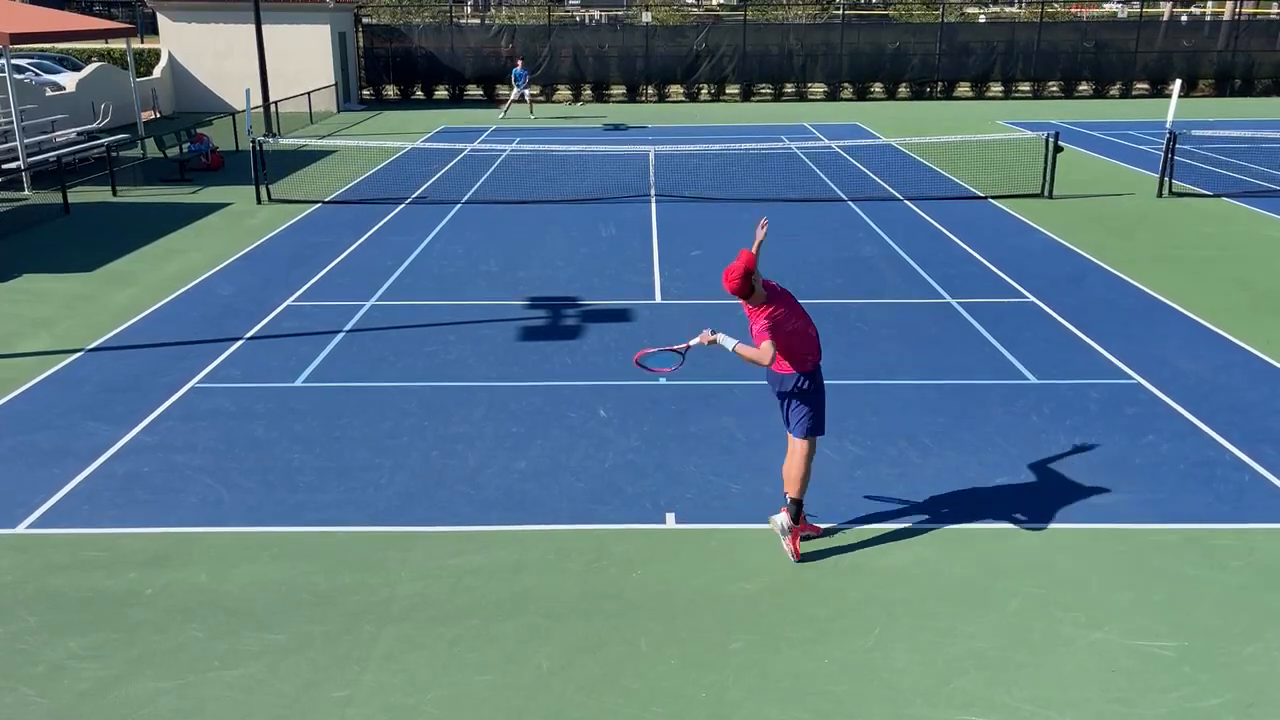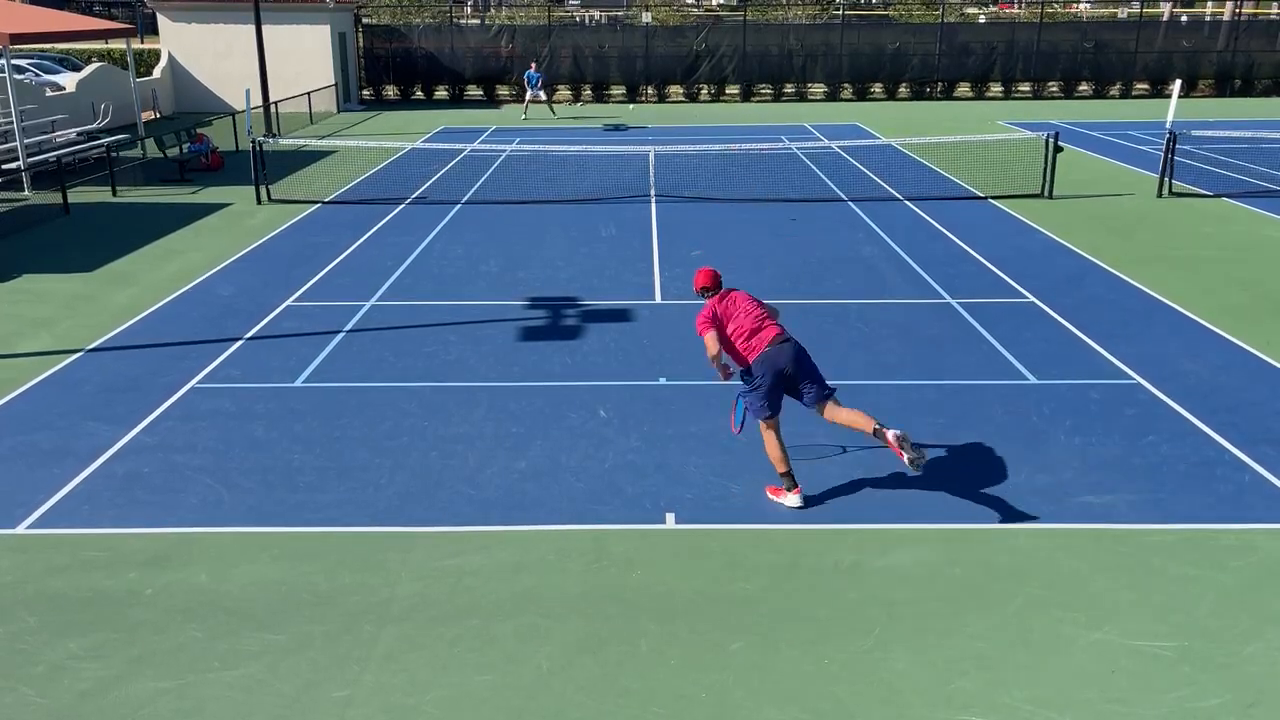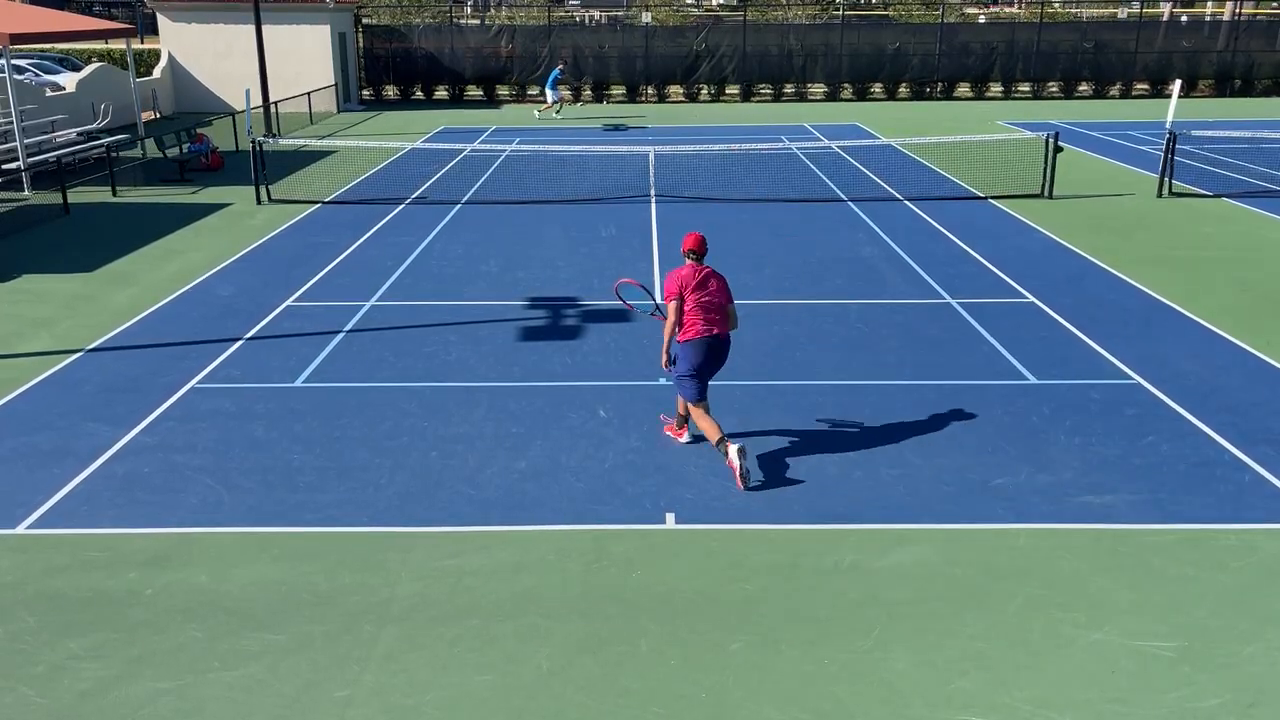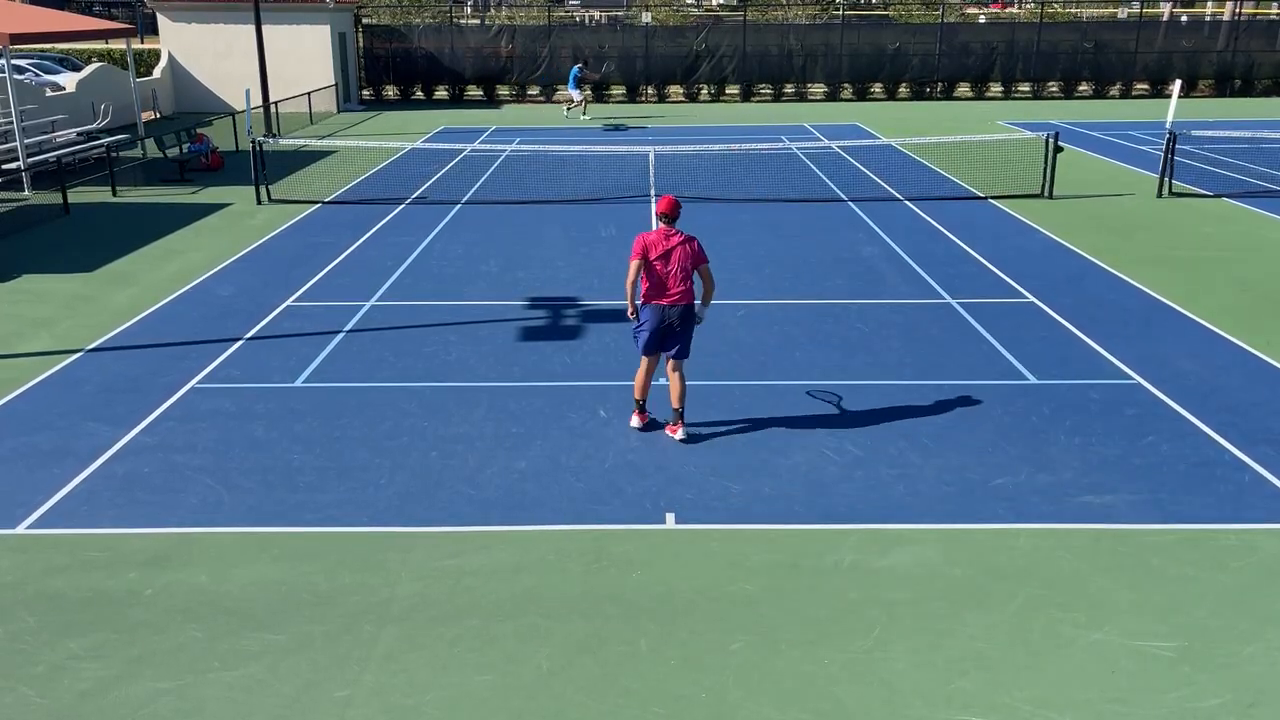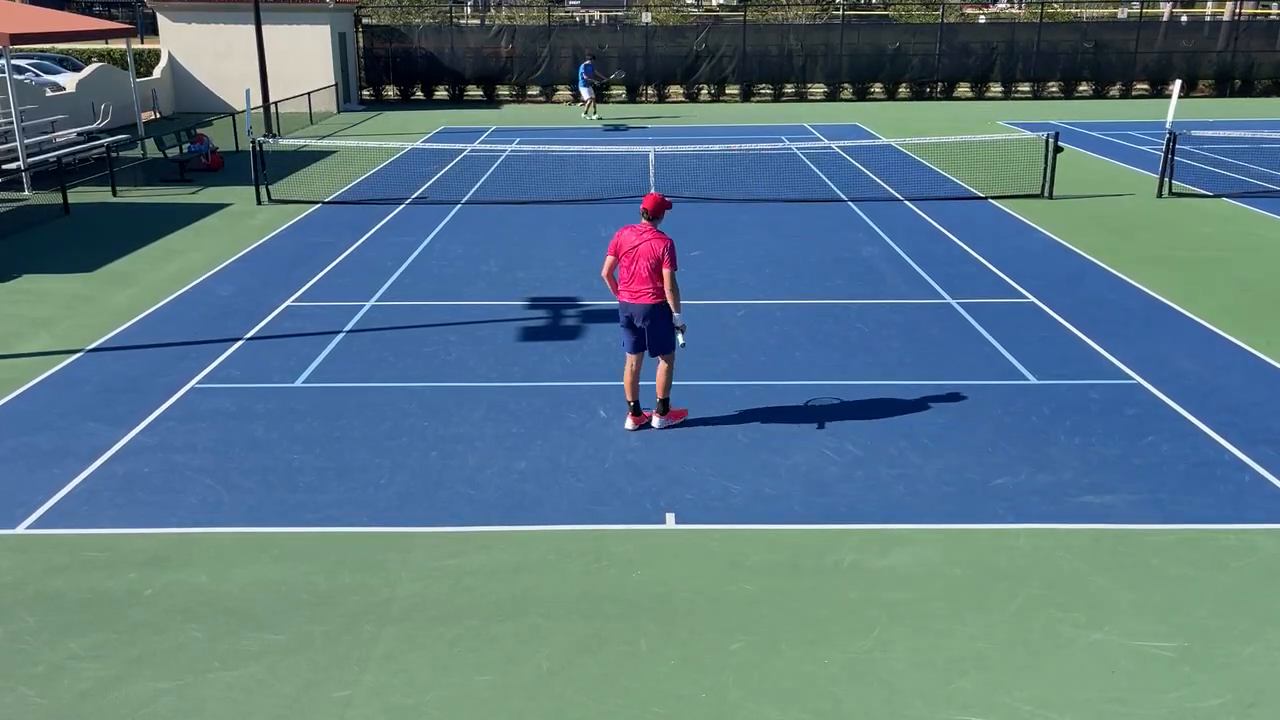
dt=0.4s
person 1, frame 1
left shoulder: (753, 288)
right shoulder: (764, 319)
left elbow: (744, 265)
right elbow: (768, 357)
left wrist: (757, 243)
right wrist: (725, 340)
left hip: (786, 374)
right hip: (800, 376)
left knee: (798, 444)
right knee: (803, 447)
left ankle: (792, 517)
right ankle: (790, 518)
person 1, frame 2
left shoulder: (705, 315)
right shoulder: (740, 295)
left elbow: (714, 350)
right elbow: (774, 313)
left wrist: (721, 369)
left hip: (759, 368)
right hip: (787, 349)
left knee: (768, 428)
right knee: (832, 409)
left ankle: (790, 489)
right ankle: (885, 433)
person 1, frame 3
left shoulder: (675, 277)
right shoulder: (719, 278)
left elbow: (673, 319)
right elbow: (733, 322)
left wrist: (665, 351)
left hip: (693, 344)
right hip: (721, 342)
left knee: (698, 411)
right knee: (690, 383)
left ankle: (729, 449)
right ankle: (680, 426)
person 1, frame 4
left shoulder: (644, 240)
right shoulder: (692, 243)
left elbow: (631, 278)
right elbow: (709, 283)
left wrist: (631, 305)
right wrist: (702, 310)
left hip: (653, 309)
right hip: (684, 311)
left knee: (648, 363)
right knee: (675, 367)
left ankle: (639, 414)
right ankle: (678, 423)
person 1, frame 5
left shoulder: (622, 234)
right shoulder: (664, 242)
left elbow: (606, 273)
right elbow: (669, 286)
right wrist: (677, 316)
left hip: (626, 306)
right hip: (653, 307)
left knee: (632, 361)
right knee: (666, 359)
left ankle: (634, 415)
right ankle: (661, 413)
